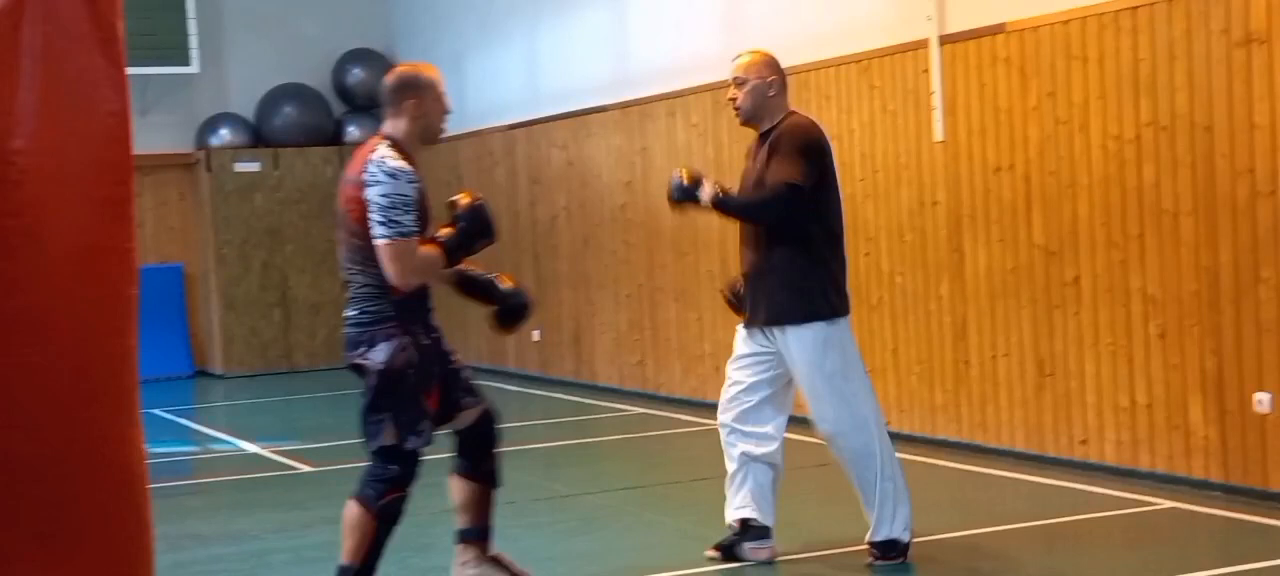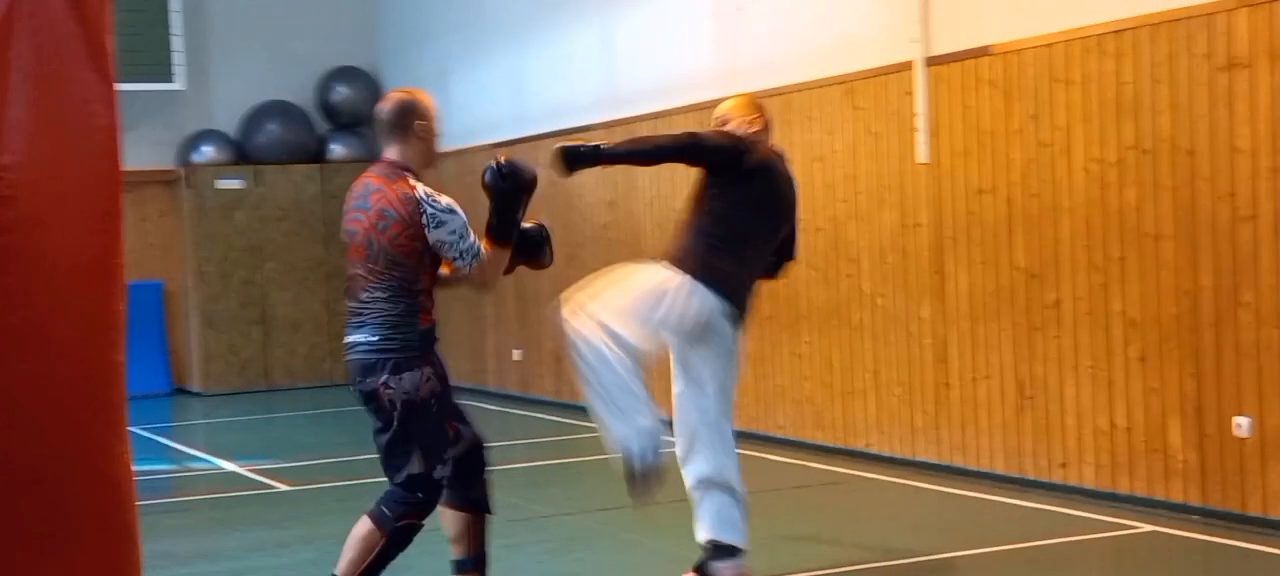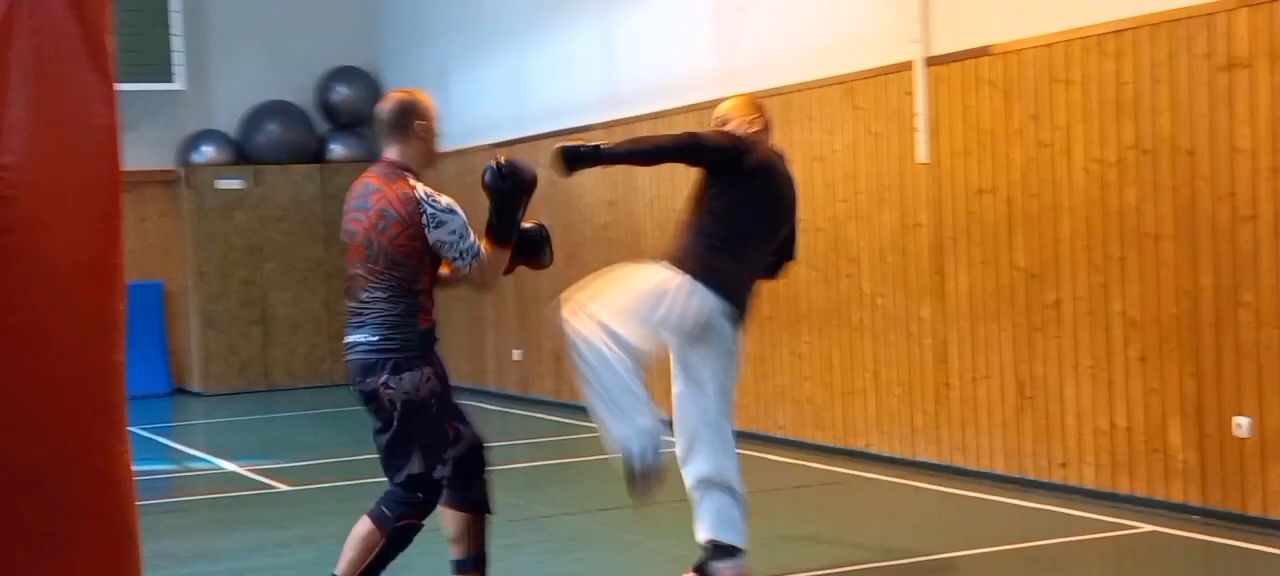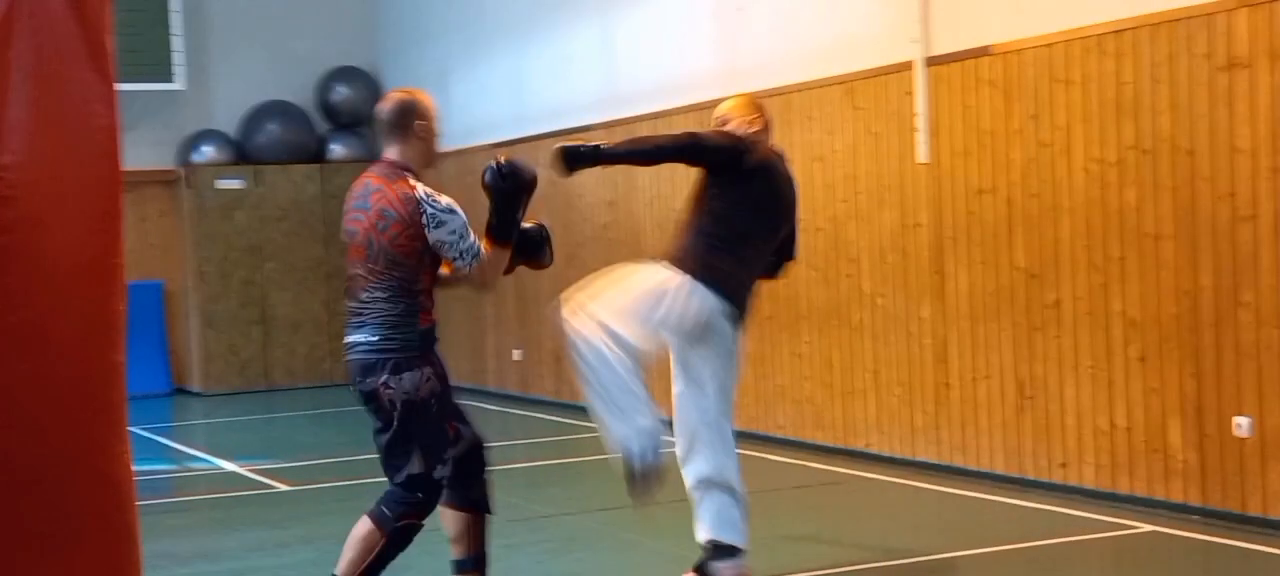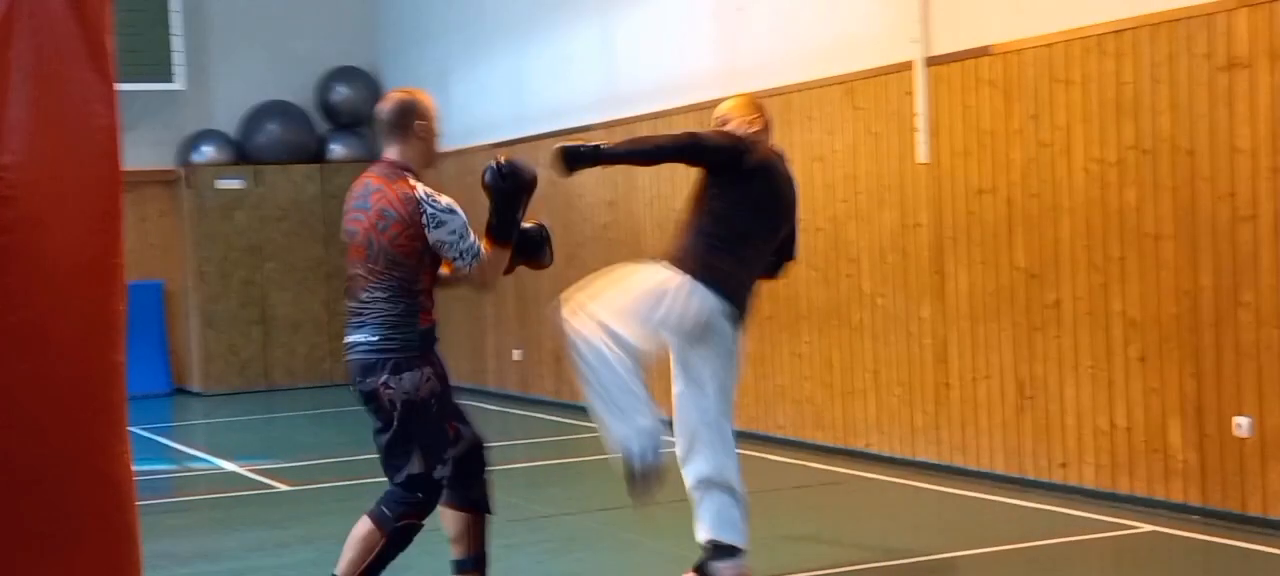
dt=0.2s
person 1, frame 1
left shoulder: (382, 161)
right shoulder: (390, 171)
right elbow: (404, 271)
left wrist: (474, 280)
right wrist: (460, 239)
left hip: (408, 329)
right hip: (387, 335)
left knee: (476, 424)
right knee: (394, 465)
person 1, frame 2
left shoulder: (363, 190)
right shoulder: (427, 204)
right elbow: (483, 275)
left wrist: (507, 250)
right wrist: (507, 211)
left hip: (372, 350)
right hip: (399, 360)
left knee: (464, 456)
right knee: (414, 491)
person 1, frame 3
left shoulder: (362, 190)
right shoulder: (429, 204)
right elbow: (483, 274)
left wrist: (505, 250)
right wrist: (507, 211)
left hip: (371, 350)
right hip: (400, 360)
left knee: (463, 456)
right knee: (415, 491)
person 1, frame 4
left shoulder: (362, 190)
right shoulder: (429, 205)
right elbow: (483, 275)
left wrist: (505, 251)
right wrist: (507, 212)
left hip: (370, 351)
right hip: (400, 360)
left knee: (463, 456)
right knee: (414, 490)
person 1, frame 5
left shoulder: (363, 190)
right shoulder: (428, 205)
right elbow: (483, 275)
left wrist: (505, 251)
right wrist: (507, 212)
left hip: (370, 351)
right hip: (400, 360)
left knee: (462, 456)
right knee: (414, 490)
person 2, frame 1
left shoulder: (798, 135)
right shoulder: (764, 144)
left elbow: (781, 207)
left wrist: (714, 197)
right wrist: (748, 279)
left hip: (806, 309)
right hip: (766, 310)
left knee: (846, 421)
right knee: (742, 416)
left ankle: (891, 532)
right ankle: (752, 528)
person 2, frame 2
left shoulder: (741, 154)
right shoulder: (781, 184)
left elbow: (670, 148)
right elbow: (774, 262)
left wrist: (591, 153)
left hip: (692, 289)
right hip: (724, 309)
left knee: (588, 315)
right knee: (706, 430)
left ankle: (640, 444)
person 2, frame 3
left shoulder: (741, 153)
right shoulder: (782, 184)
left elbow: (670, 147)
right elbow: (774, 261)
left wrist: (590, 153)
left hip: (691, 287)
right hip: (725, 309)
left knee: (588, 315)
right knee: (706, 430)
left ankle: (640, 445)
person 2, frame 4
left shoulder: (740, 153)
right shoulder: (781, 184)
left elbow: (670, 147)
right elbow: (776, 260)
left wrist: (591, 153)
left hip: (690, 287)
right hip: (725, 308)
left knee: (588, 315)
right knee: (706, 429)
left ankle: (640, 445)
person 2, frame 5
left shoulder: (739, 153)
right shoulder: (781, 184)
left elbow: (670, 148)
right elbow: (776, 260)
left wrist: (591, 153)
left hip: (690, 287)
right hip: (725, 309)
left knee: (588, 315)
right knee: (706, 428)
left ankle: (640, 445)
